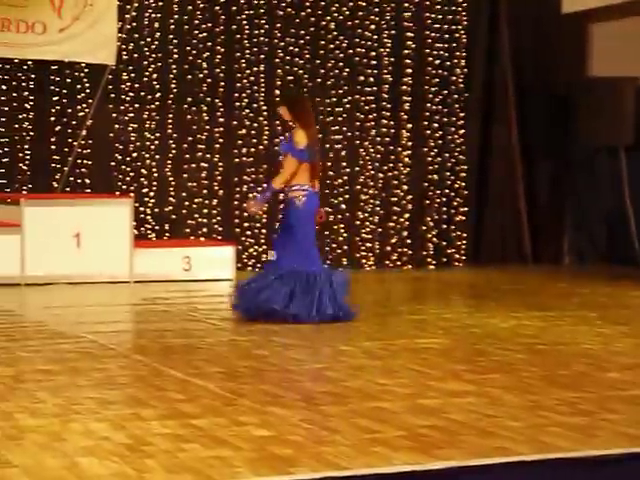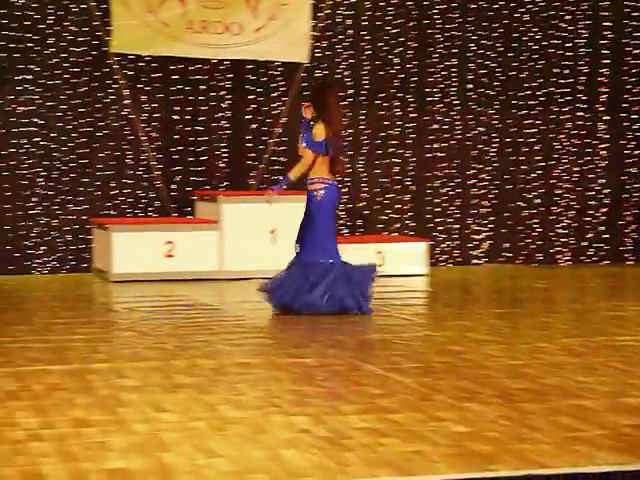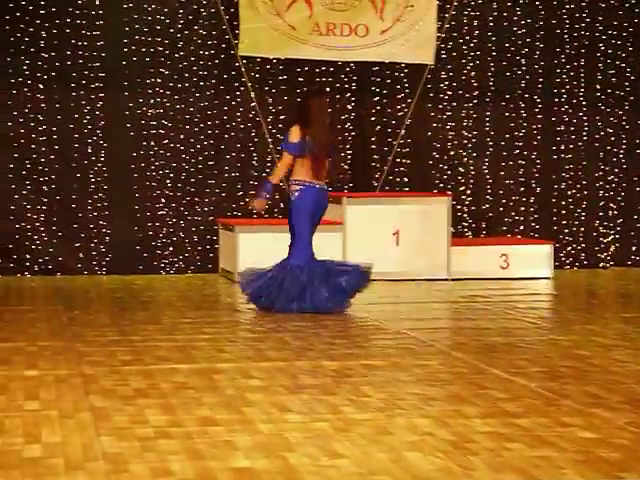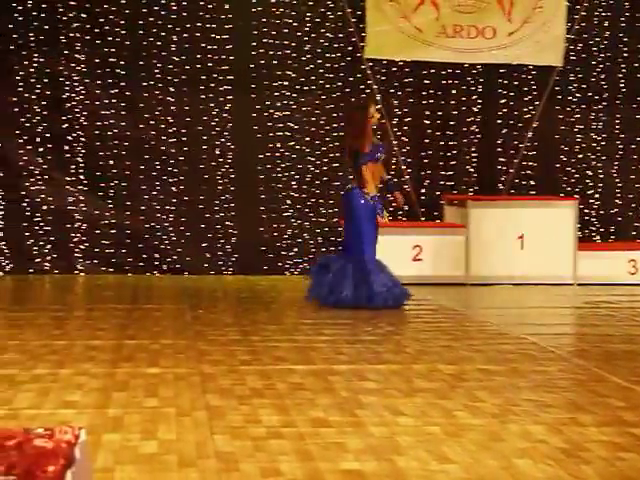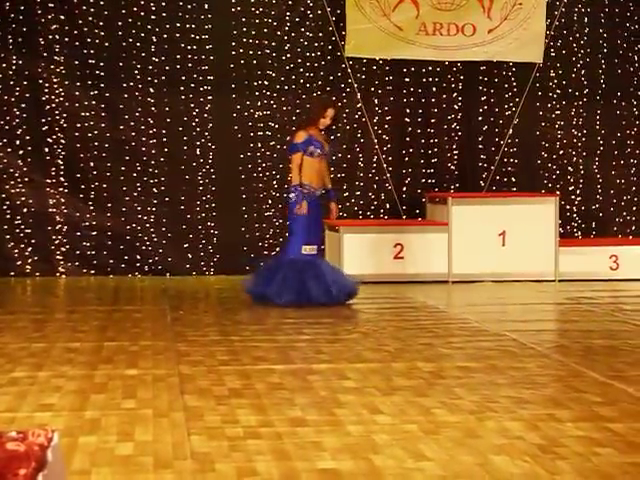
dt=1s
person 1, frame 1
left shoulder: (298, 134)
right shoulder: (302, 133)
left elbow: (287, 172)
right elbow: (313, 171)
left wrist: (262, 198)
right wrist: (316, 203)
left hip: (300, 198)
right hip: (302, 198)
left knee: (306, 255)
right knee: (282, 251)
left ankle: (321, 307)
right ankle: (285, 304)
person 1, frame 2
left shoulder: (320, 128)
right shoulder: (326, 127)
left elbow: (305, 163)
right elbow: (303, 150)
left wrist: (278, 186)
right wrist: (305, 120)
left hip: (321, 190)
right hip: (324, 191)
left knee: (322, 248)
right knee: (307, 245)
left ankle: (337, 298)
person 1, frame 3
left shoulder: (296, 131)
right shoulder: (325, 135)
left elbow: (284, 165)
left wrist: (263, 192)
left hip: (302, 192)
right hip: (320, 193)
left knee: (300, 247)
right knee: (302, 246)
left ankle: (299, 298)
right ankle: (326, 292)
person 1, frame 4
left shoulder: (367, 139)
right shoulder: (364, 144)
left elbow: (377, 169)
right elbow: (368, 179)
left wrist: (393, 188)
right wrist: (379, 209)
left hip: (357, 196)
right hip: (362, 198)
left knee: (353, 248)
right knee: (365, 250)
left ankle: (340, 291)
right ankle: (369, 295)
person 1, frame 5
left shoulder: (321, 138)
right shoulder: (303, 136)
right elbow: (295, 168)
left wrist: (332, 198)
right wrist: (300, 198)
left hip: (316, 196)
right hip: (302, 195)
left knee: (315, 246)
right knee: (297, 244)
left ankle: (312, 292)
right ankle: (280, 291)
